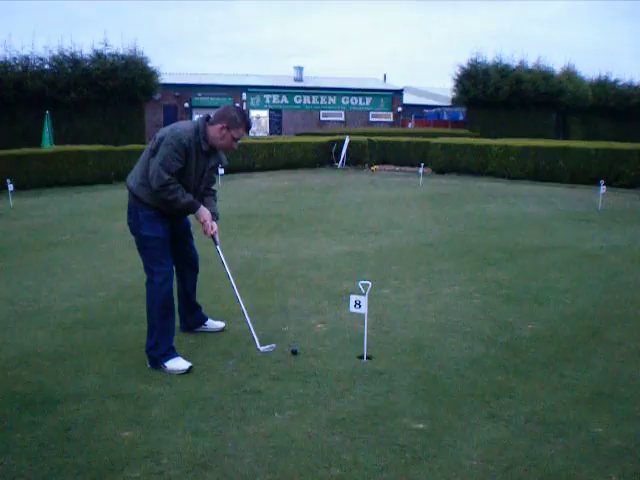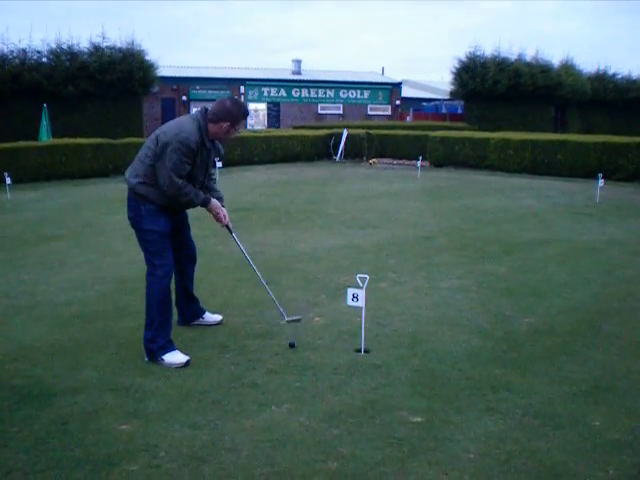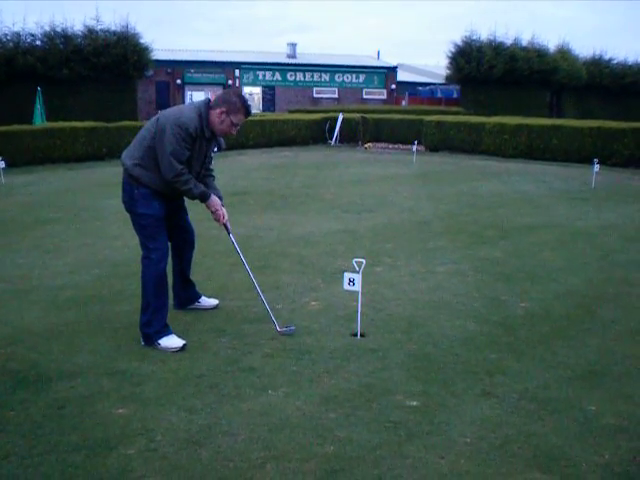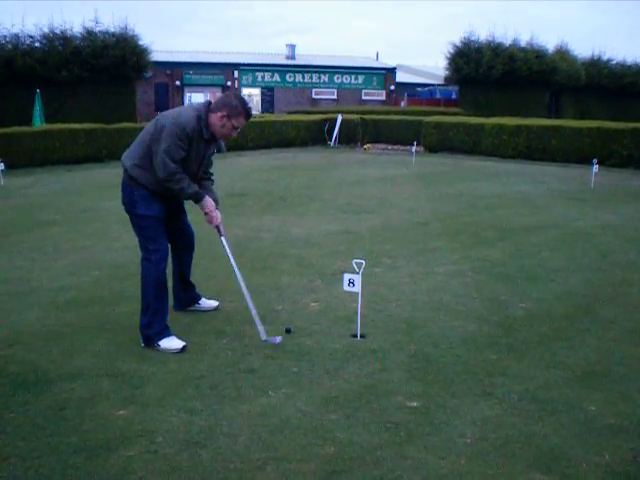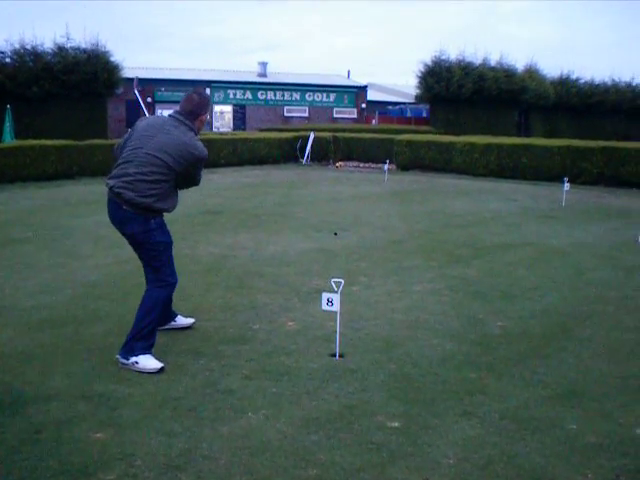
dt=1s
person 1, frame 1
left shoulder: (214, 151)
right shoulder: (178, 136)
left elbow: (207, 190)
right elbow: (161, 182)
left wrist: (211, 217)
right wrist: (196, 208)
left hip: (175, 211)
right hip: (148, 211)
left knee: (189, 264)
right knee: (161, 277)
left ankle: (192, 319)
right ankle: (160, 353)
person 1, frame 2
left shoulder: (207, 137)
right shoulder: (183, 136)
left elbow: (206, 177)
right elbow: (172, 184)
left wrist: (219, 204)
right wrist: (207, 202)
left hip: (171, 204)
right hip: (148, 204)
left knee: (186, 256)
right knee: (161, 270)
left ankle: (190, 312)
right ankle: (157, 347)
person 1, frame 3
left shoulder: (209, 129)
right shoulder: (182, 122)
left elbow: (204, 171)
right elbow: (174, 171)
left wrist: (217, 200)
right wrist: (206, 197)
left hip: (167, 189)
right hip: (142, 188)
left knee: (184, 239)
right knee: (156, 254)
left ankle: (186, 296)
right ankle: (154, 331)
person 1, frame 4
left shoulder: (209, 133)
right shoulder: (181, 123)
left elbow: (203, 174)
right elbow: (167, 171)
left wrist: (209, 201)
right wrist: (200, 198)
left hip: (167, 191)
right hip: (142, 190)
left knee: (184, 241)
right knee: (156, 255)
left ankle: (186, 298)
right ankle: (154, 332)
person 1, frame 5
left shoulder: (147, 121)
right shoulder: (195, 149)
left elbow: (118, 151)
right elbow: (187, 182)
left hip: (116, 202)
right hip: (142, 214)
left knee: (158, 265)
right knee: (163, 278)
left ankle: (163, 316)
right ankle: (133, 351)
